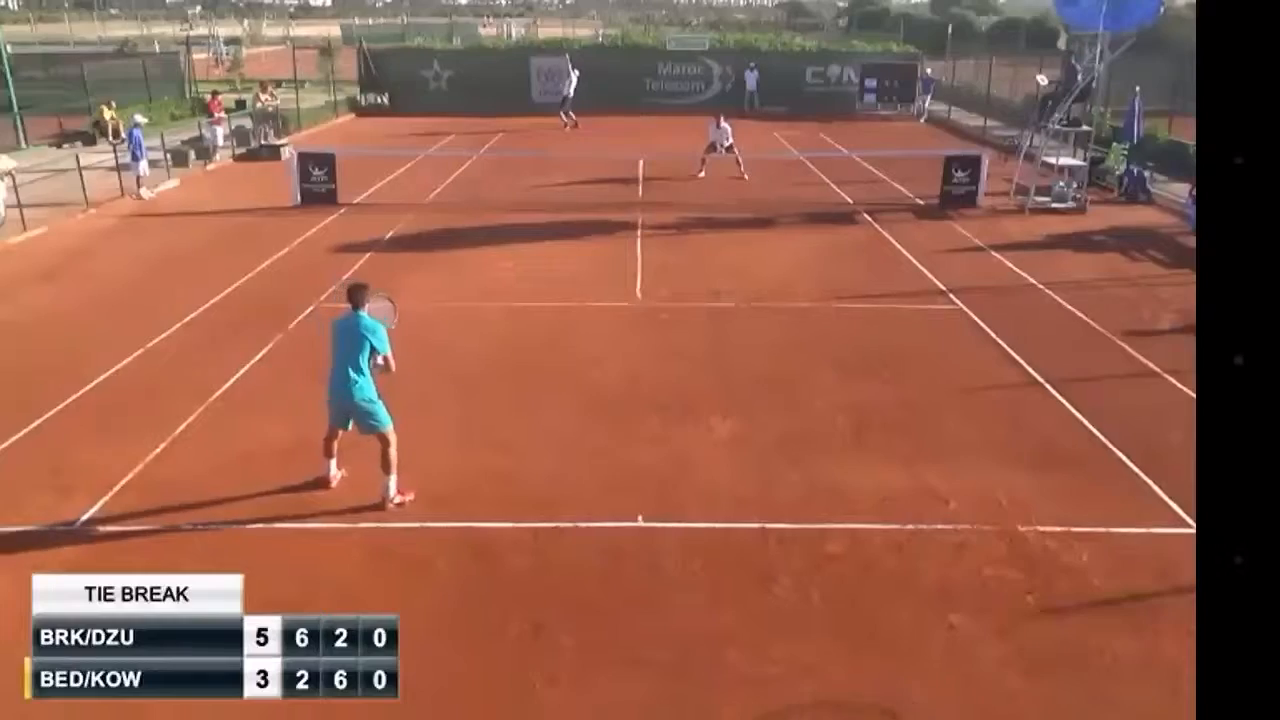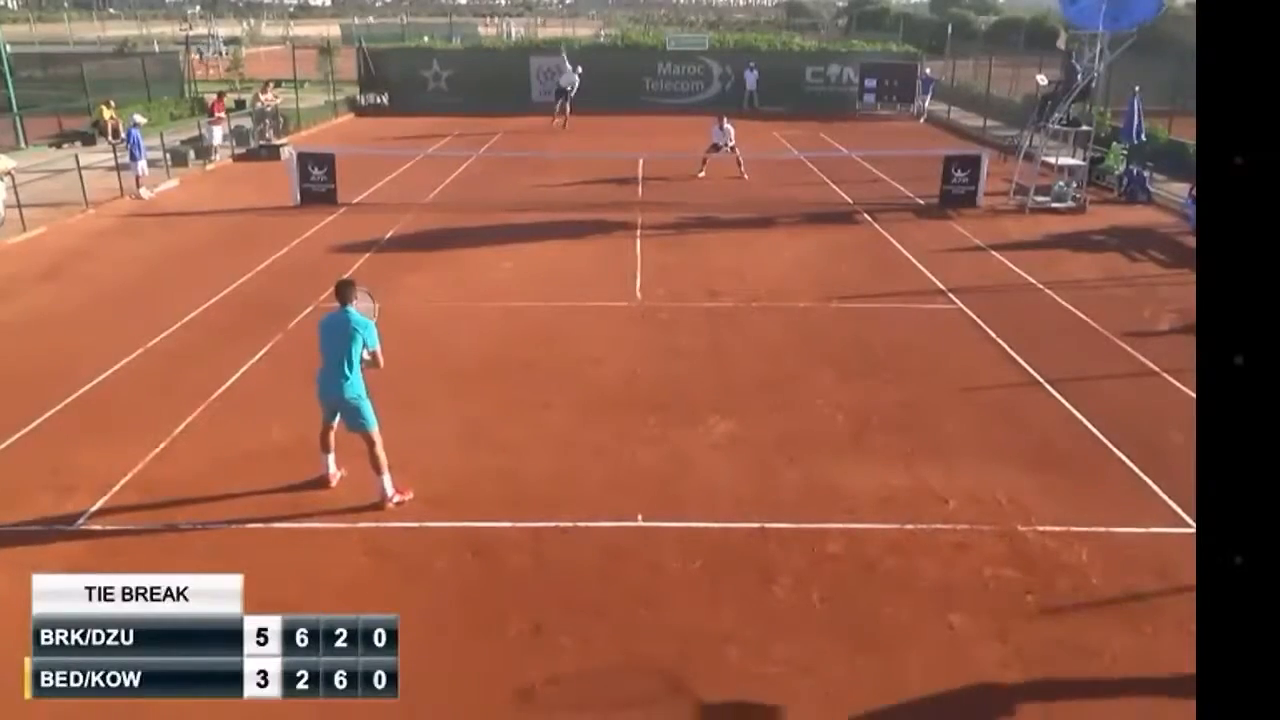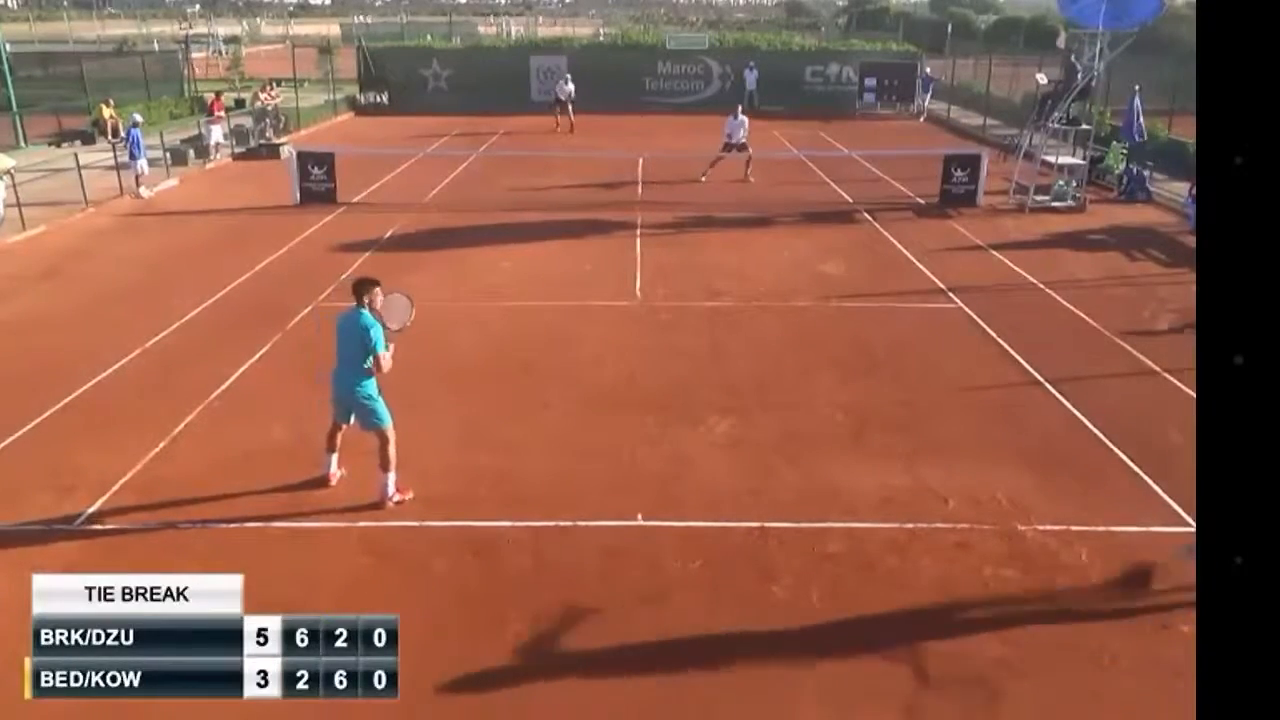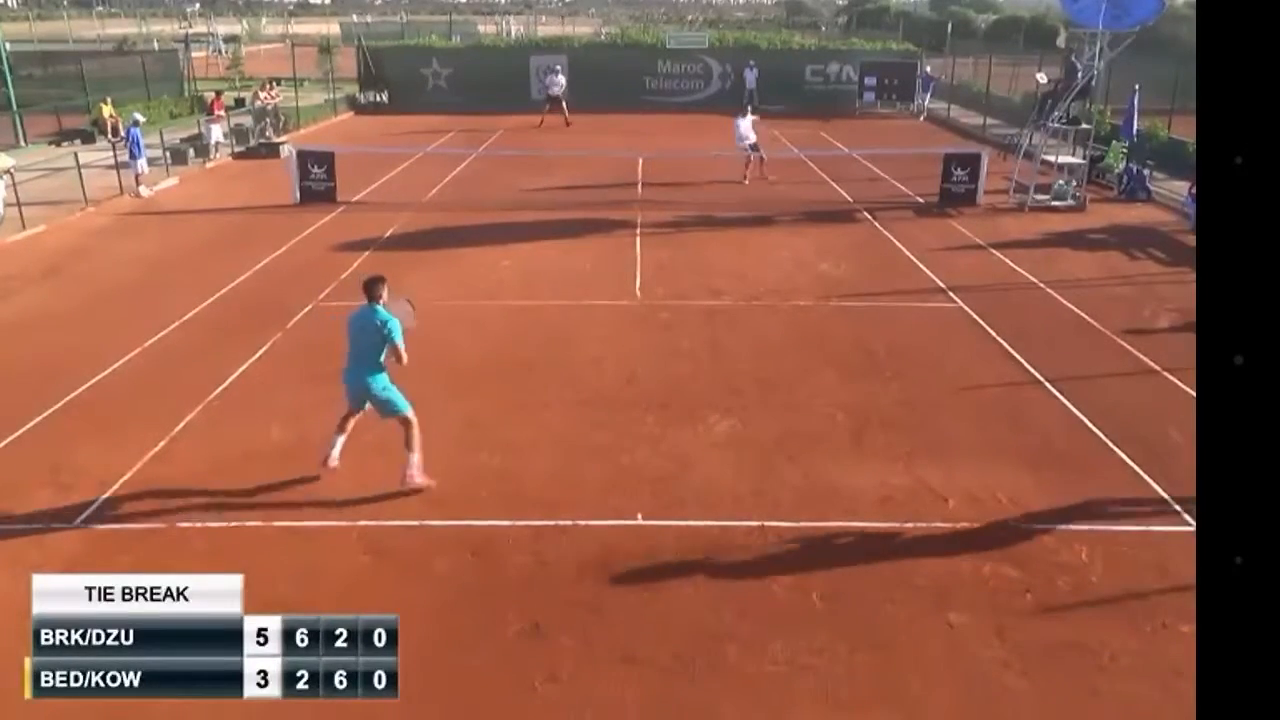
dt=0.7s
person 1, frame 1
left shoulder: (338, 324)
right shoulder: (375, 329)
right elbow: (390, 367)
left hip: (336, 391)
right hip: (361, 394)
left knee: (333, 434)
right knee: (389, 440)
left ankle: (331, 474)
right ankle: (391, 494)
person 1, frame 2
left shoulder: (325, 322)
right shoulder: (364, 325)
right elbow: (379, 363)
left hip: (325, 387)
right hip: (350, 391)
left knee: (328, 426)
right knee: (374, 440)
left ankle: (331, 473)
right ankle: (389, 493)
person 1, frame 3
left shoulder: (343, 319)
right shoulder: (372, 326)
right elbow: (381, 368)
left wrist: (381, 351)
right wrist: (389, 355)
left hip: (340, 386)
right hip: (362, 390)
left knee: (337, 427)
right knee: (388, 437)
left ankle: (332, 471)
right ankle: (389, 492)
person 1, frame 4
left shoulder: (354, 317)
right shoulder: (389, 321)
right elbow: (402, 359)
right wrist: (398, 354)
left hip: (351, 379)
right hip: (374, 382)
left knee: (352, 413)
right knee: (410, 422)
left ankle: (332, 457)
right ankle: (412, 474)
